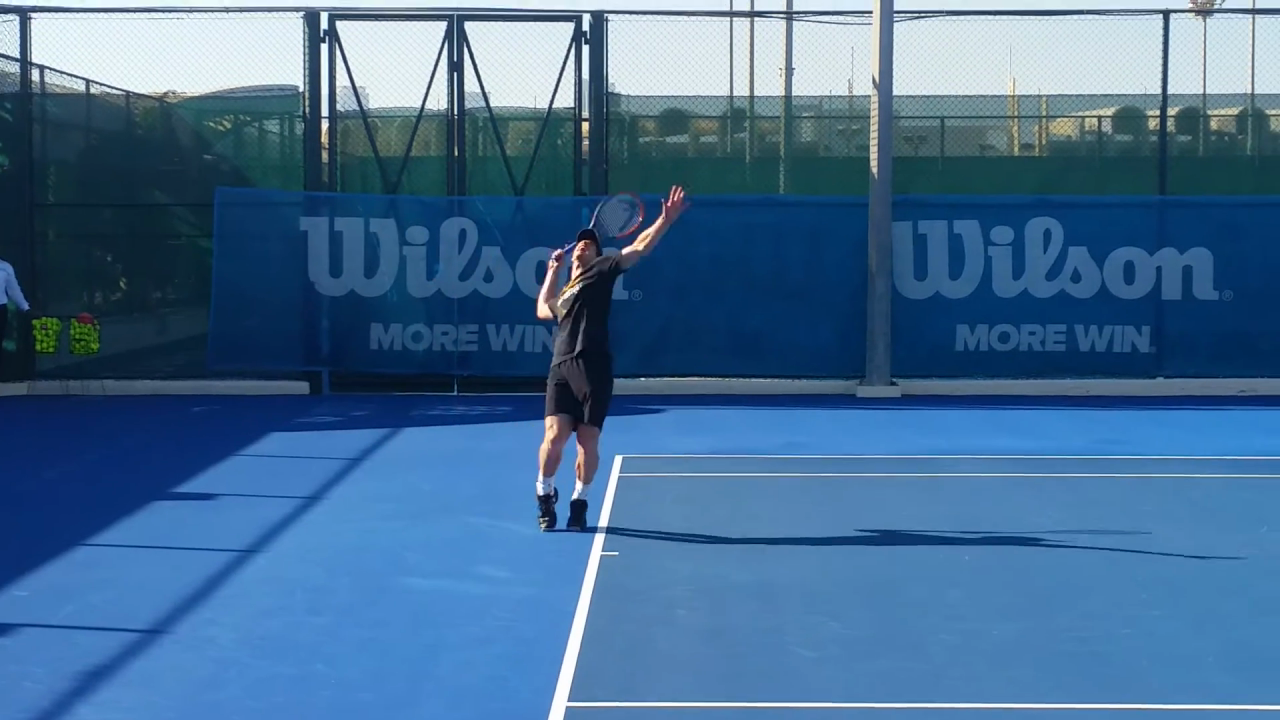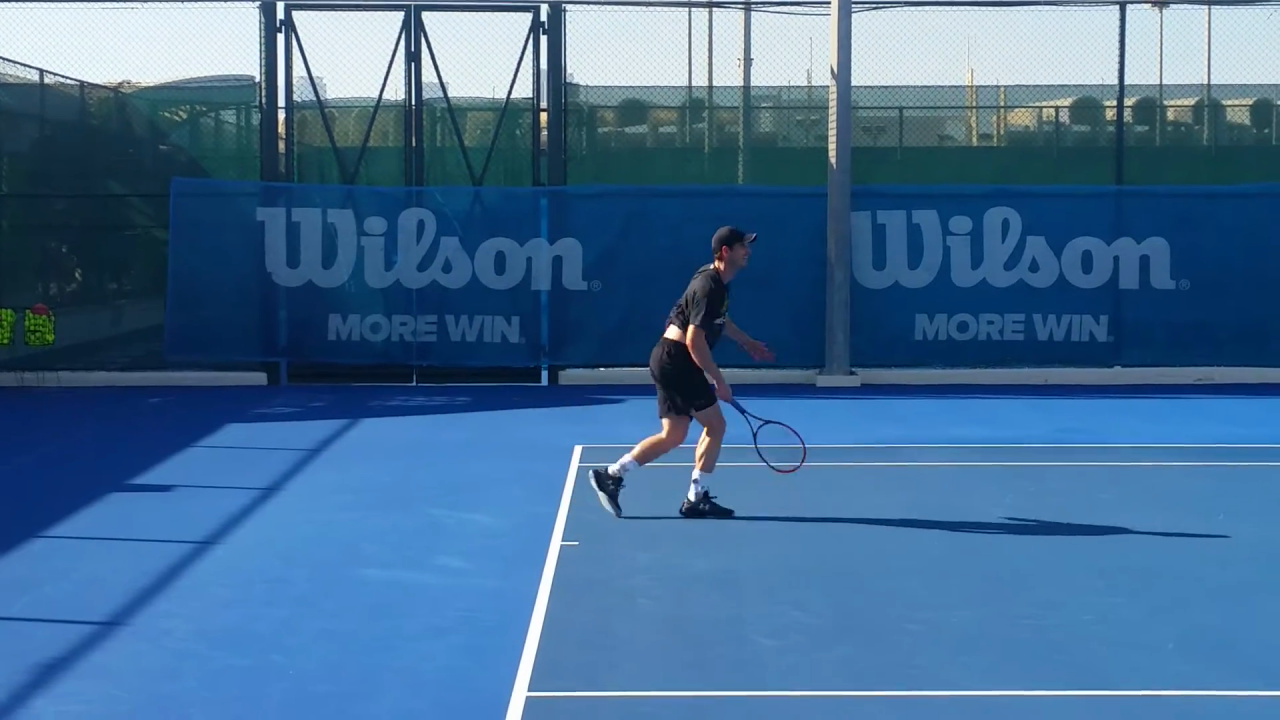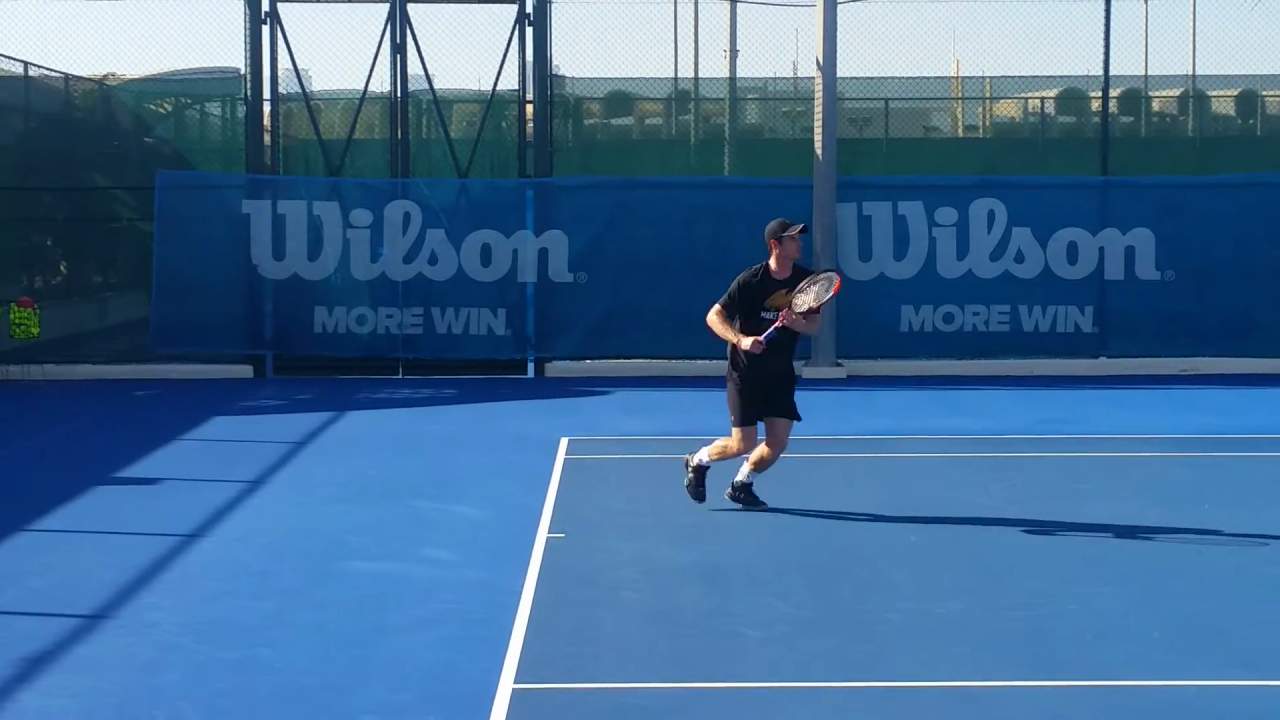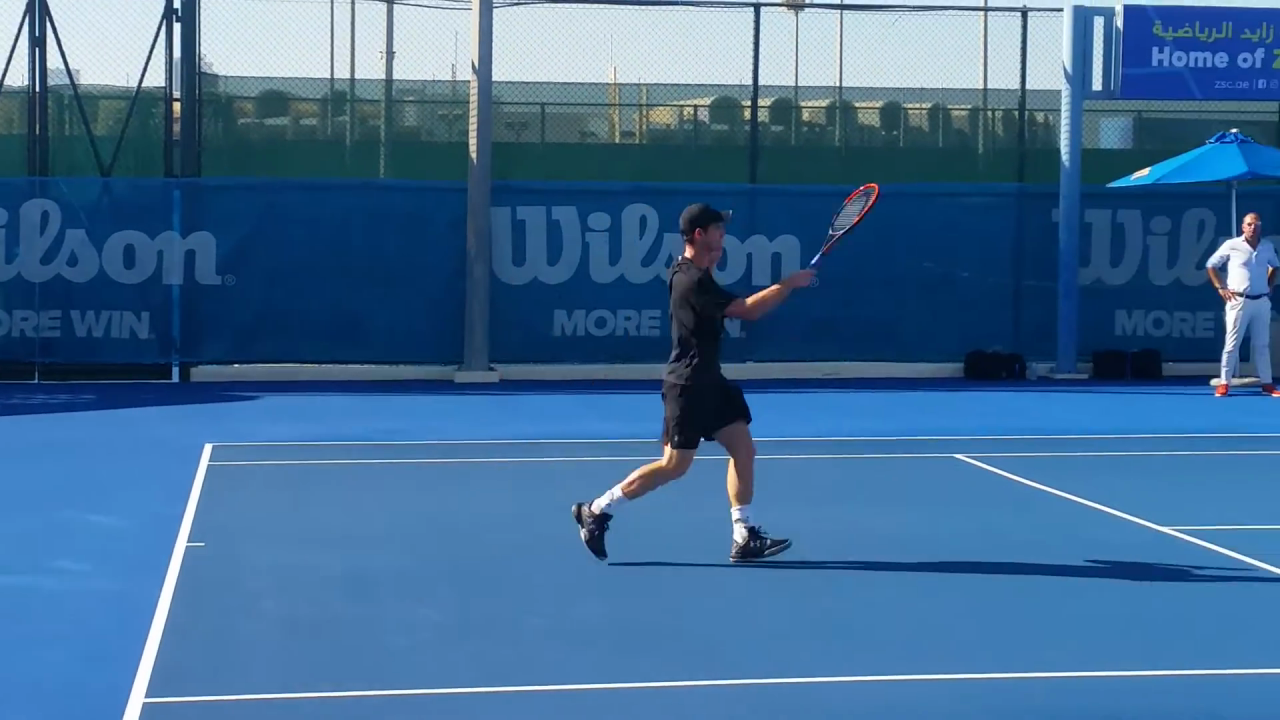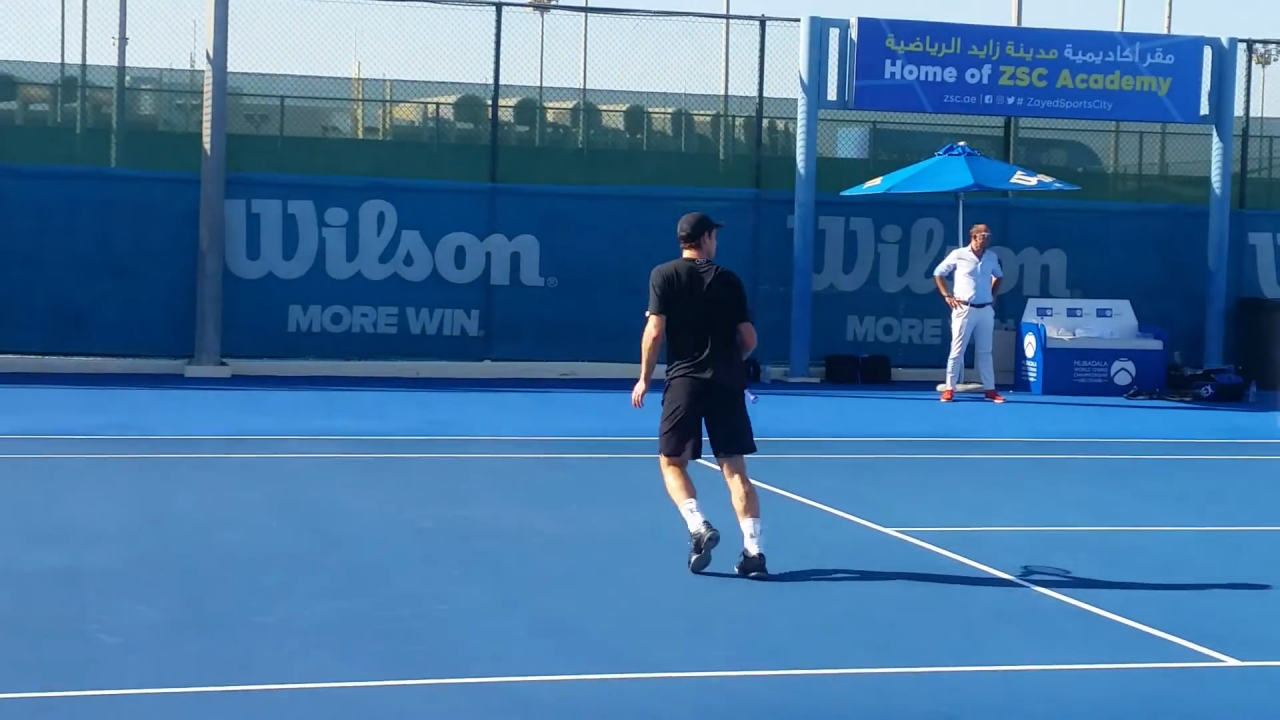
dt=1s
person 1, frame 1
left shoulder: (602, 268)
right shoulder: (561, 290)
left elbow: (641, 248)
right elbow: (542, 310)
left wrist: (667, 218)
right wrist: (552, 270)
left hip: (591, 369)
right hip: (561, 368)
left knee: (587, 443)
right knee: (554, 439)
left ankle: (578, 501)
right ankle: (545, 496)
person 1, frame 2
left shoulder: (715, 278)
right shoulder: (710, 287)
left elbow: (719, 318)
right elbow: (695, 341)
left wrist: (746, 342)
right wrist: (720, 381)
left hip: (668, 359)
right hip: (676, 361)
left knee: (672, 436)
right knee: (716, 427)
left ankle: (611, 476)
right ankle: (696, 499)
person 1, frame 3
left shoulder: (805, 279)
right shoulder: (750, 280)
left elbow: (813, 324)
right elbow: (714, 317)
left wrist: (799, 324)
right wrist: (741, 339)
left hip: (780, 370)
right hip: (746, 369)
left knee: (776, 444)
right knee: (743, 445)
left ankle: (741, 485)
right ankle: (698, 461)
person 1, frame 4
left shoulder: (688, 267)
right shoulder: (694, 281)
right elbow: (748, 311)
left wrist: (708, 263)
right wrist: (789, 283)
left hip: (710, 378)
right hip: (688, 384)
left knee: (743, 450)
right knee: (675, 465)
left ankle: (745, 537)
right ankle: (596, 513)
person 1, frame 5
left shoulder: (664, 275)
right shoulder: (730, 280)
left elbow: (654, 331)
right elbow: (749, 339)
left wrist: (643, 378)
left hip: (684, 382)
right hip: (727, 384)
left knee: (671, 465)
right knee: (735, 471)
left ankle: (700, 530)
right ankle: (754, 553)
